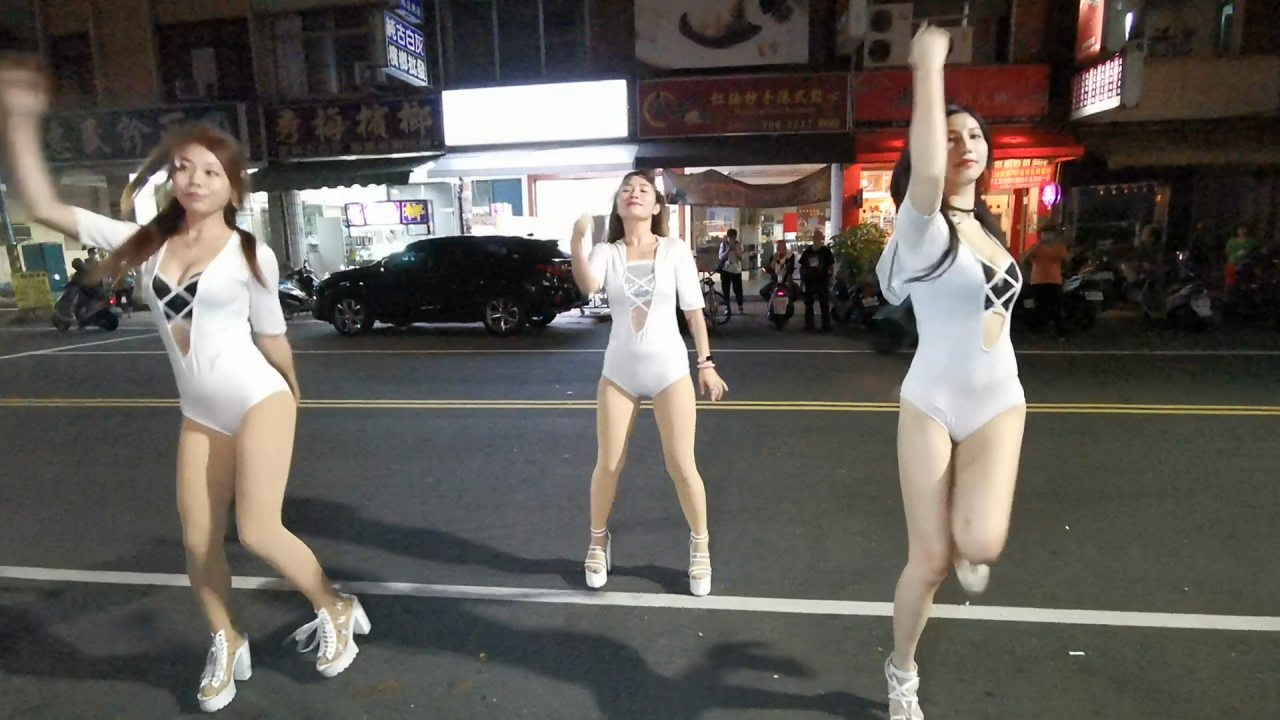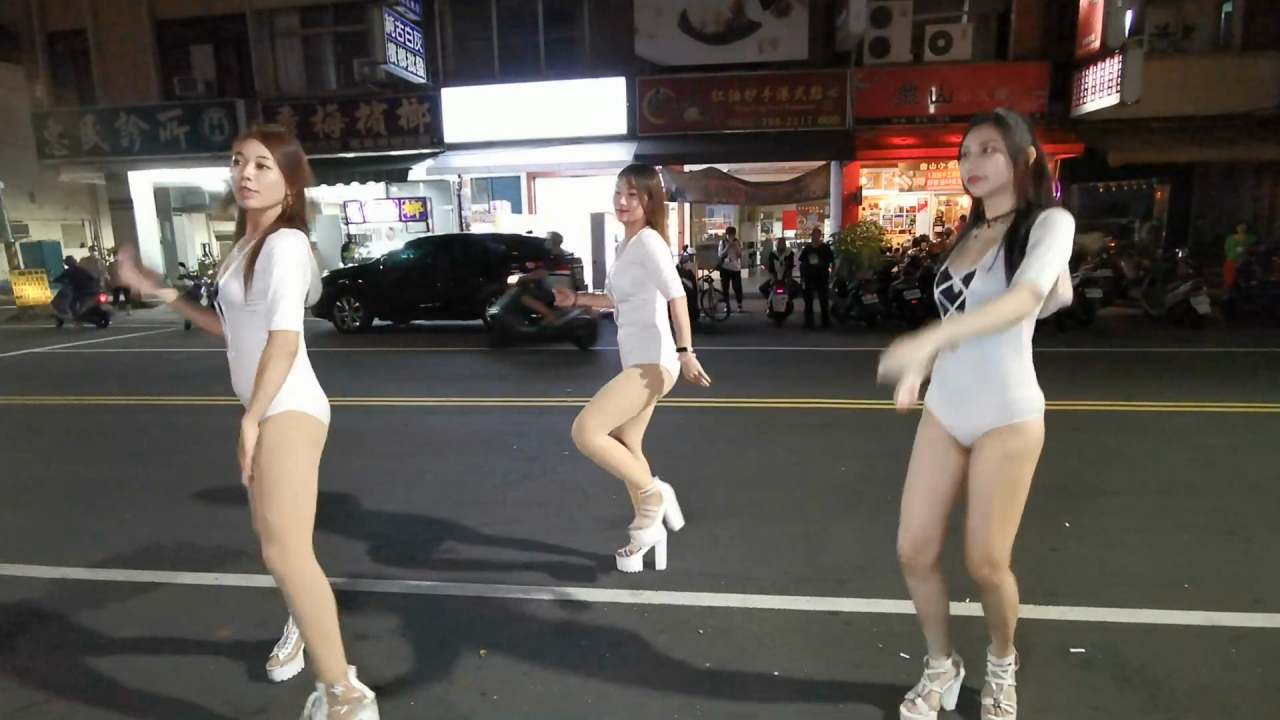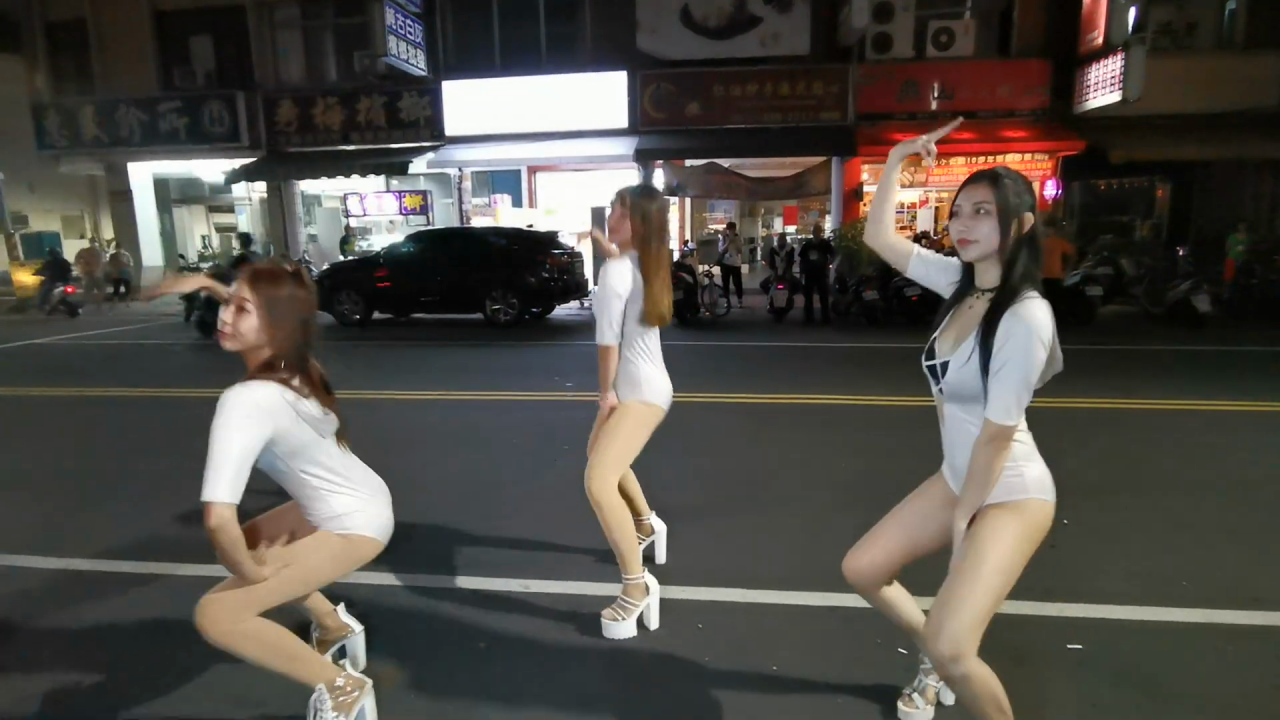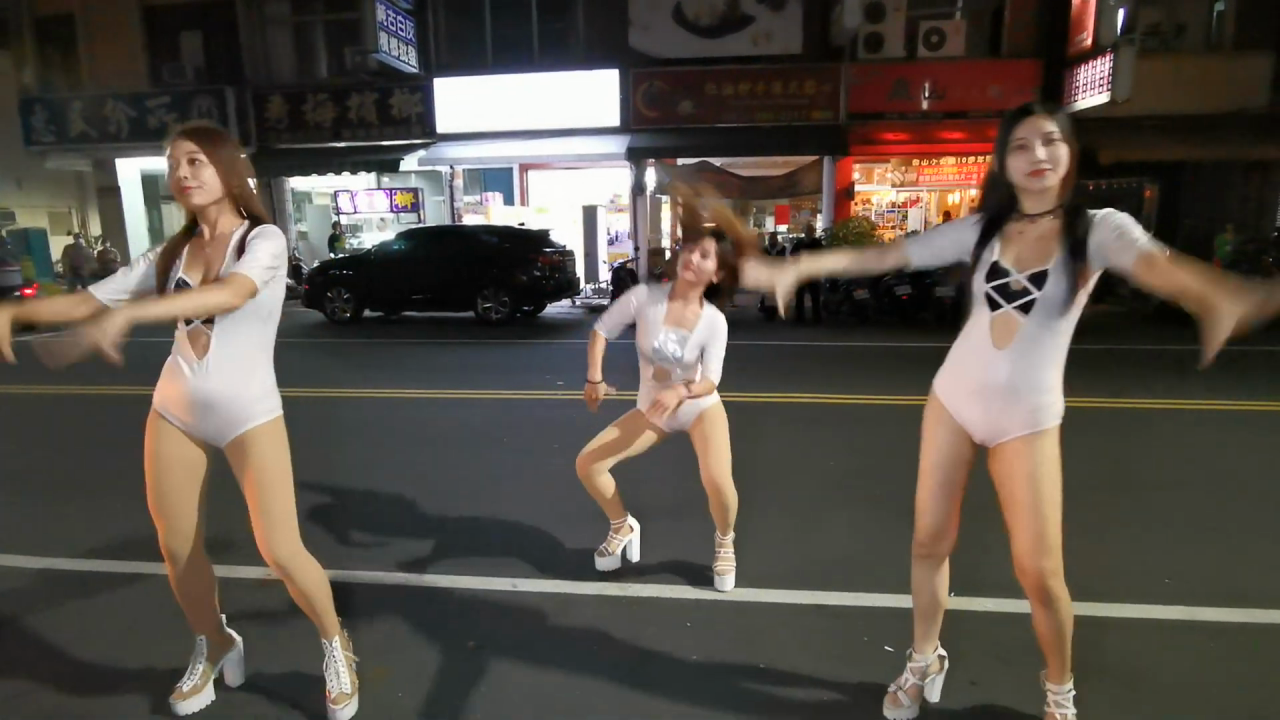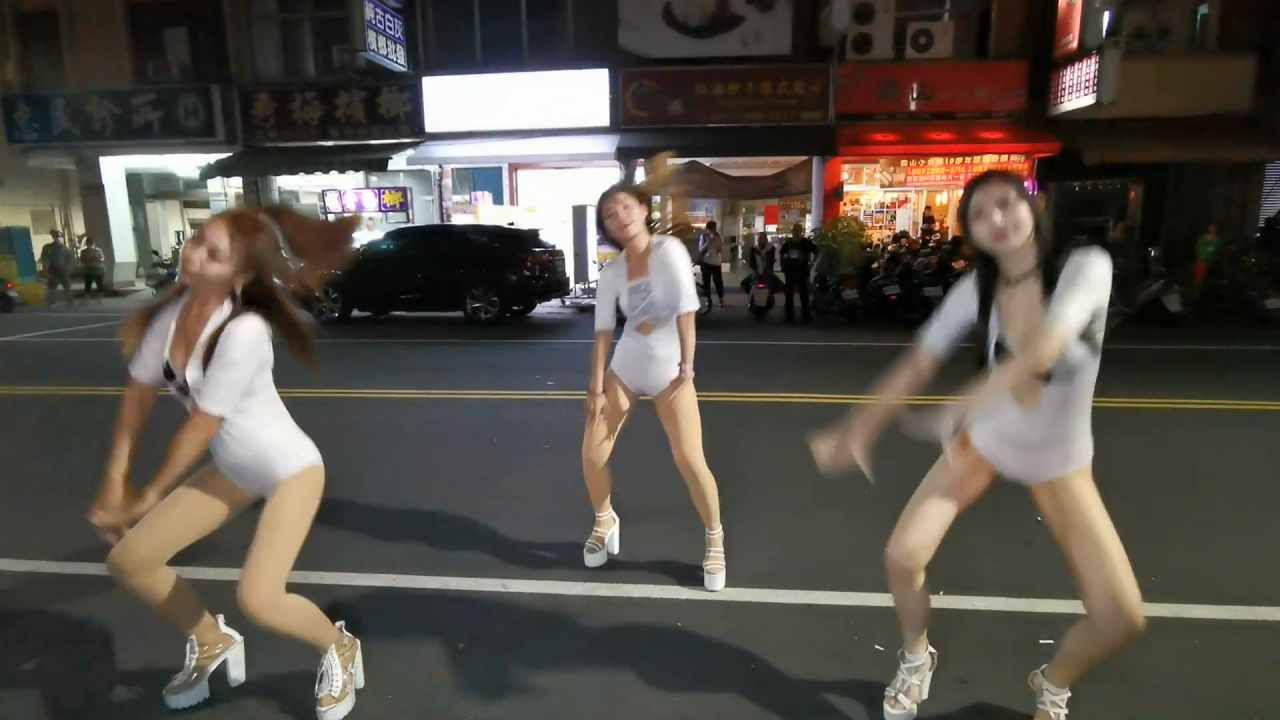
dt=1s
person 1, frame 1
left shoulder: (987, 227)
right shoulder: (922, 223)
right elbow: (926, 169)
right wrist: (928, 64)
left hip: (999, 408)
right hip: (930, 409)
left knee: (980, 545)
right knee: (930, 561)
left ankle: (963, 540)
person 1, frame 2
left shoulder: (1050, 225)
right shoulder: (968, 234)
left elbow: (1023, 300)
left wrist: (928, 339)
right wrist: (914, 373)
left hip: (1008, 419)
right hip: (945, 412)
left knee: (986, 563)
right knee: (913, 552)
left ankle: (1002, 665)
right ankle: (942, 668)
person 1, frame 3
left shoulder: (1024, 315)
right shoulder: (961, 280)
left elbow: (999, 431)
right elbow: (881, 241)
left wrist: (965, 515)
right wrist: (895, 160)
left hip: (1012, 497)
right hip: (958, 482)
left knee: (951, 646)
right knee: (861, 569)
right ankle: (935, 664)
person 1, frame 4
left shoulder: (1099, 229)
right shoulder: (981, 229)
left elbow: (1157, 266)
right elbow: (888, 255)
left wrist: (1226, 296)
right wrist: (796, 266)
left hip: (1029, 422)
right hip: (953, 401)
left knee: (1039, 573)
right knee: (930, 542)
right ankle: (924, 661)
person 1, frame 5
left shoulder: (1086, 268)
right shoulder: (974, 290)
left elbow: (1047, 346)
right elbow: (919, 363)
left wrist: (961, 408)
right wrist: (865, 425)
left hip: (1060, 460)
right hip: (984, 440)
left knee: (1123, 614)
right knee: (903, 554)
right ankle: (916, 658)
person 2, frame 1
left shoulder: (250, 253)
right shoulder: (147, 242)
left elbow: (272, 339)
left wrist: (294, 389)
left hip: (261, 399)
right hip: (202, 416)
left knee: (258, 533)
right knee: (199, 543)
left ankle: (335, 609)
right ankle: (227, 644)
person 2, frame 2
left shoulder: (287, 243)
right shoulder: (247, 247)
left elbow: (285, 341)
right elbow: (232, 328)
left wrist: (250, 418)
right wrist: (162, 292)
left hip: (291, 409)
right hip: (265, 409)
left knee: (285, 553)
right knee: (278, 542)
right ankle: (304, 625)
person 2, frame 3
left shoulder: (246, 401)
right shoulder: (289, 367)
left elbow: (219, 515)
right elbow: (277, 310)
left wrist: (247, 568)
right wrist: (208, 284)
left hip: (355, 525)
right hip: (353, 504)
left knee: (216, 615)
right knee: (239, 552)
right ankle: (337, 628)
person 2, frame 4
left shoulder: (263, 239)
right shoulder: (170, 254)
left elbow: (235, 294)
right elbow: (90, 301)
left wrist: (126, 315)
left hip: (251, 417)
right hip: (175, 413)
left knee: (281, 549)
right knee: (178, 549)
left ankle: (334, 645)
right ankle: (216, 648)
person 2, frame 5
left shoulder: (245, 331)
right shoulder: (167, 310)
left elbow: (202, 424)
right elbow: (139, 393)
left wrist: (146, 497)
right wrist: (114, 480)
left hip: (291, 470)
right hip: (234, 470)
left knee: (258, 600)
right knee: (129, 561)
left ankle: (339, 648)
right ankle: (211, 643)
person 3, frame 1
left shoulder: (675, 250)
right shoulder: (607, 253)
left elbow: (693, 309)
right elbow: (587, 285)
left wrist: (706, 362)
right wrist: (578, 241)
left hip: (670, 368)
right hip: (619, 370)
left knee: (682, 466)
right knee: (608, 465)
left ankle: (699, 545)
right ankle: (599, 541)
person 3, frame 2
left shoulder: (649, 242)
right shoulder: (629, 244)
left elbow: (676, 295)
left wrist: (685, 350)
right wrist: (577, 300)
left hip: (651, 363)
right hip: (637, 361)
left knee: (585, 432)
right knee: (625, 444)
left ankle: (654, 493)
right ankle: (647, 529)
person 3, frame 3
left shoulder: (615, 272)
right shoulder: (642, 262)
left elbow: (608, 341)
left wrist: (606, 394)
right wrist: (604, 269)
left hip: (642, 392)
right hip: (635, 385)
left knee: (598, 484)
right knee: (599, 452)
left ankle: (637, 587)
right ankle: (646, 525)
person 3, frame 4
left shoulder: (713, 321)
right shoulder: (644, 296)
left elbow: (710, 383)
right elbow: (601, 331)
left wrist: (682, 393)
right wrist: (594, 378)
left hip: (700, 407)
right hip: (651, 409)
left knee: (718, 480)
right knee: (588, 464)
left ankle: (725, 544)
right ankle: (622, 528)
person 3, frame 5
left shoulder: (669, 250)
right shoulder: (612, 272)
left elbow: (686, 312)
right elbow: (603, 331)
left wrist: (686, 369)
right wrist: (596, 388)
left hip: (669, 372)
right hip: (623, 369)
left knee: (690, 460)
right knee: (593, 455)
left ankle: (715, 541)
right ankle: (605, 522)
